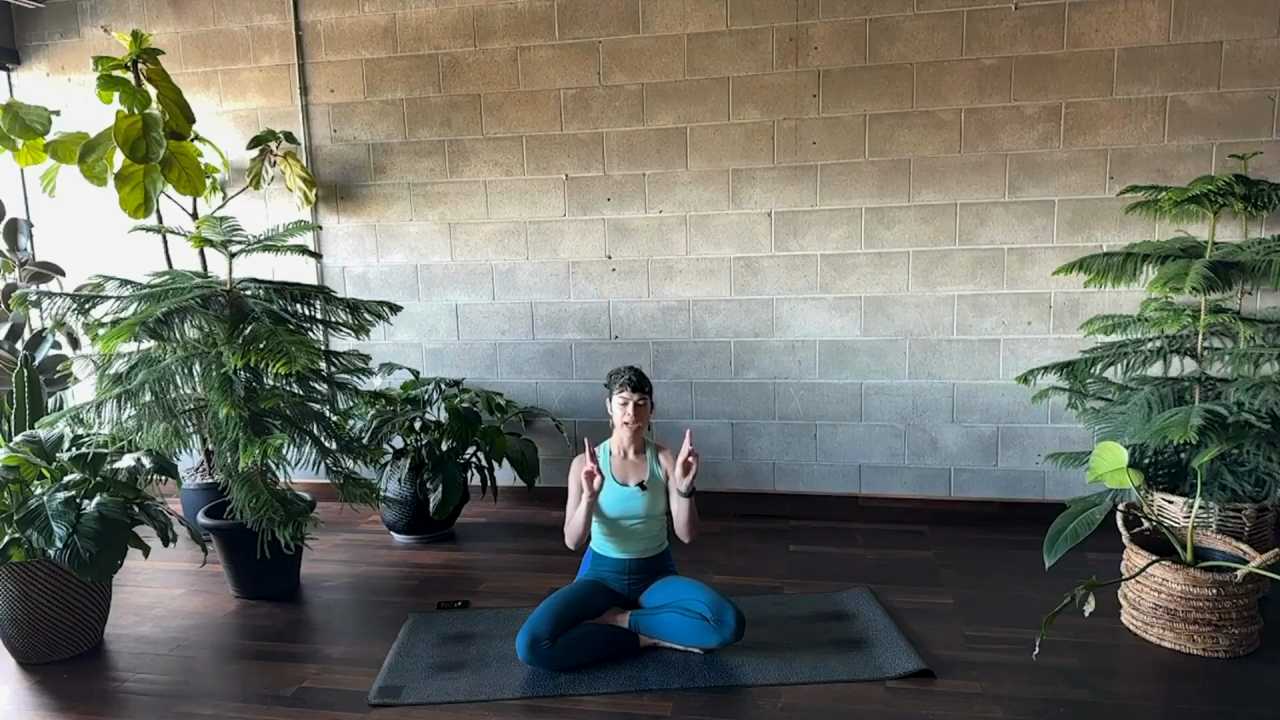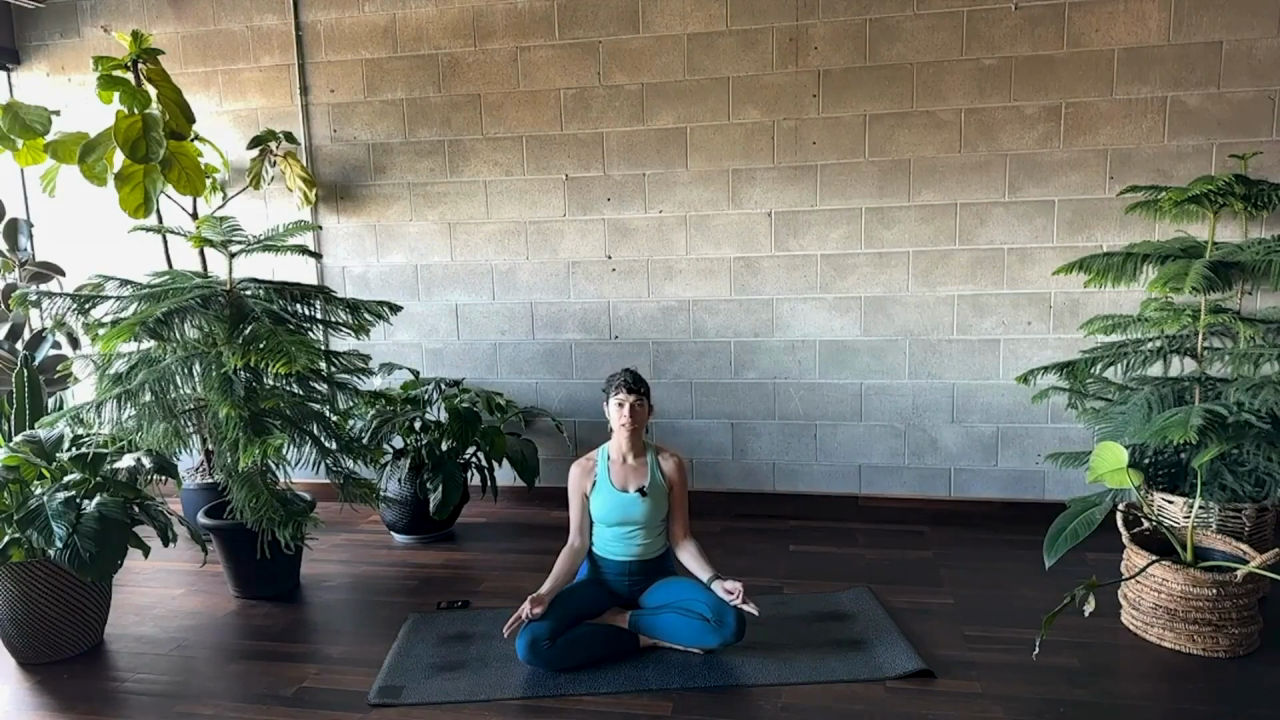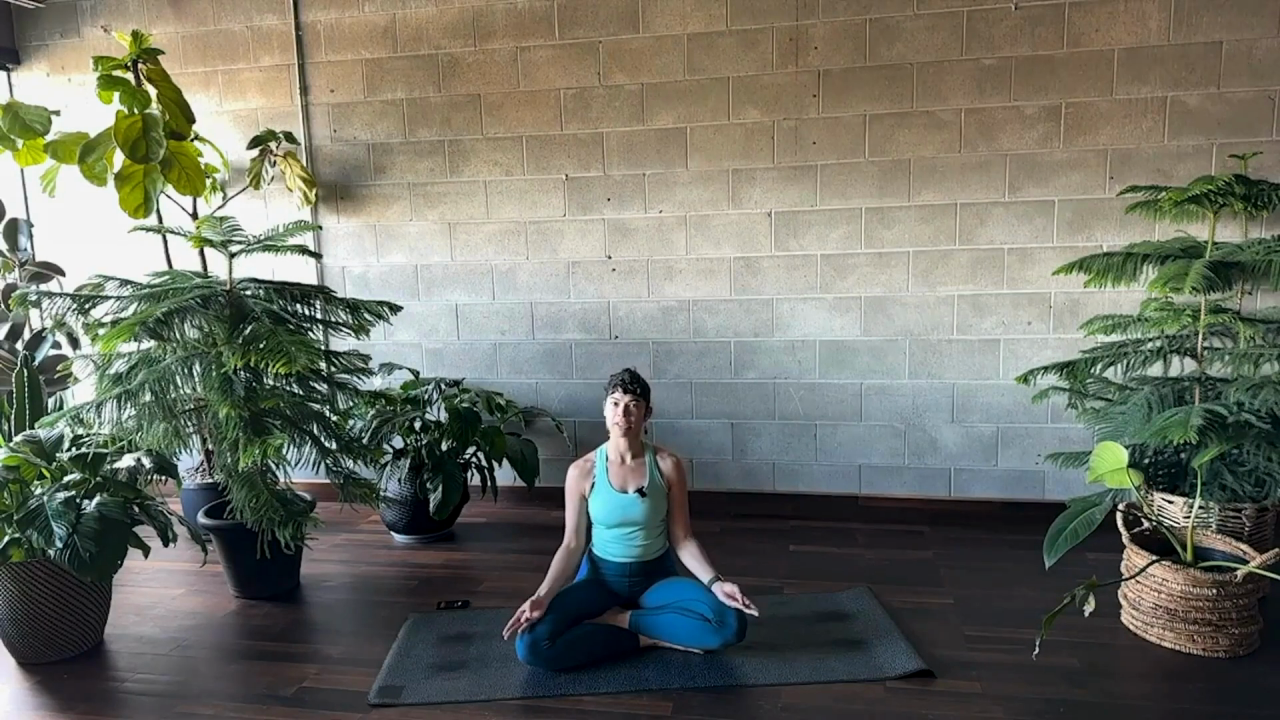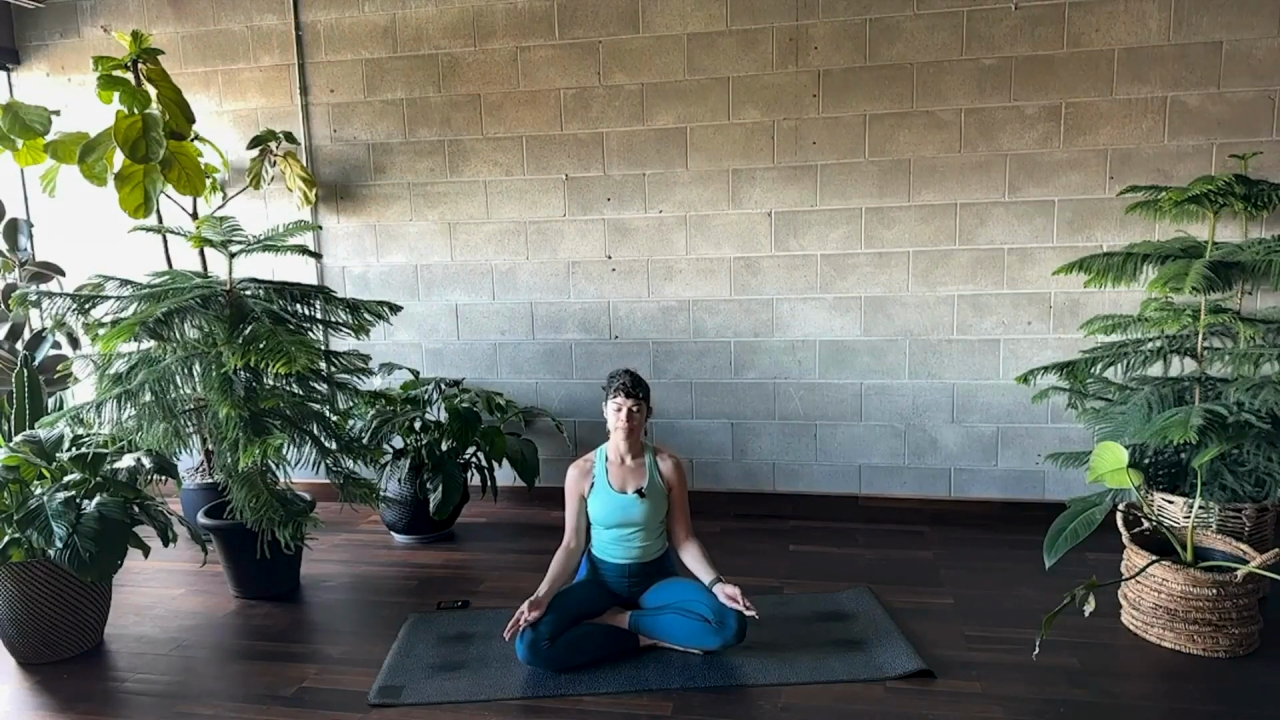
dt=0.7s
person 1, frame 1
left shoulder: (667, 460)
right shoulder: (585, 463)
left elbow: (686, 534)
right elbow: (573, 540)
left wrist: (685, 487)
right wrist: (590, 496)
left hip: (656, 574)
right hip: (601, 574)
left knee: (729, 623)
right knee: (532, 646)
left ankle: (618, 620)
right ankle: (647, 636)
person 1, frame 2
left shoulder: (669, 465)
right shoulder: (584, 469)
left elbow: (680, 539)
right elbow: (577, 544)
left wrist: (714, 581)
right wrist: (545, 594)
left hip: (655, 576)
right hip: (601, 577)
left knee: (729, 624)
right knee: (531, 646)
left ankle: (619, 621)
right ankle: (646, 637)
person 1, frame 3
left shoulder: (667, 465)
right shoulder: (582, 471)
left elbow: (682, 539)
right elbow: (572, 545)
left wrist: (714, 582)
right wrist: (542, 596)
left hip: (656, 577)
right hip: (600, 577)
left knee: (729, 624)
right knee: (532, 646)
left ankle: (618, 620)
right ankle: (649, 636)
person 1, frame 4
left shoulder: (667, 467)
right shoulder: (581, 472)
left elbow: (683, 539)
right elbow: (572, 543)
left wrist: (715, 583)
right wrist: (543, 596)
left hip: (655, 576)
right hip: (599, 577)
left knee: (730, 625)
right knee: (531, 645)
left ankle: (618, 621)
right ankle: (648, 636)
